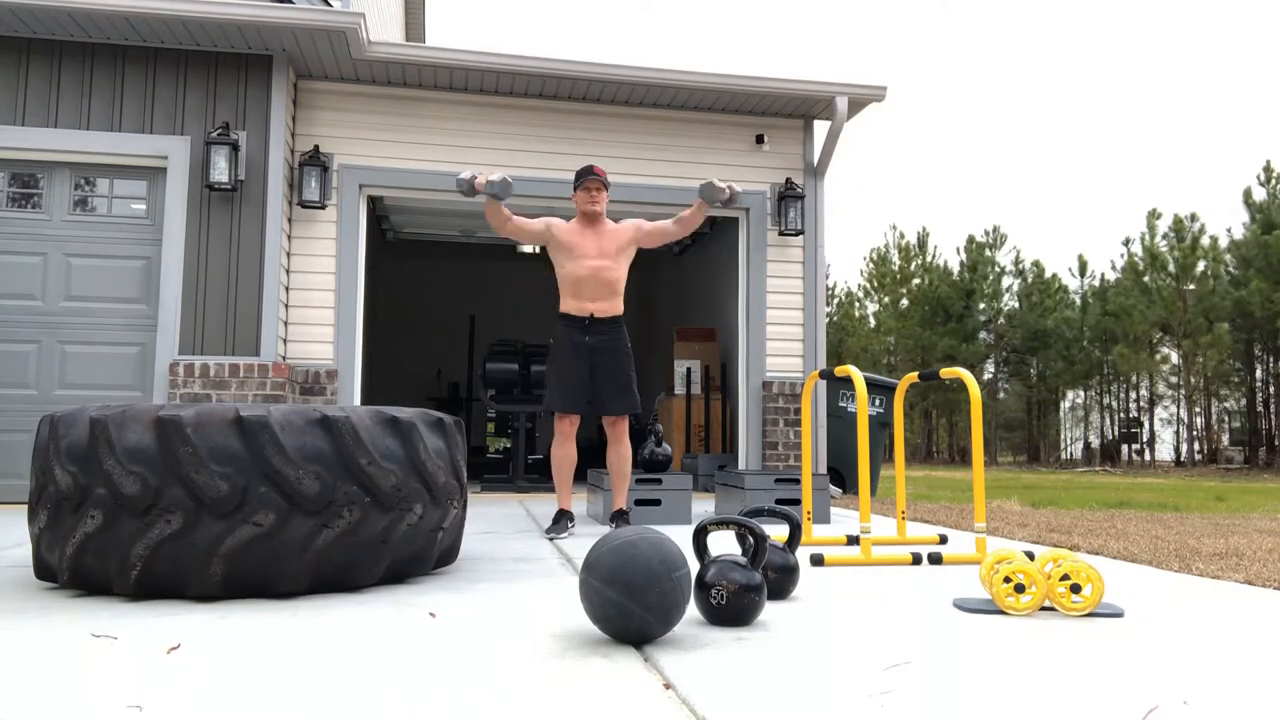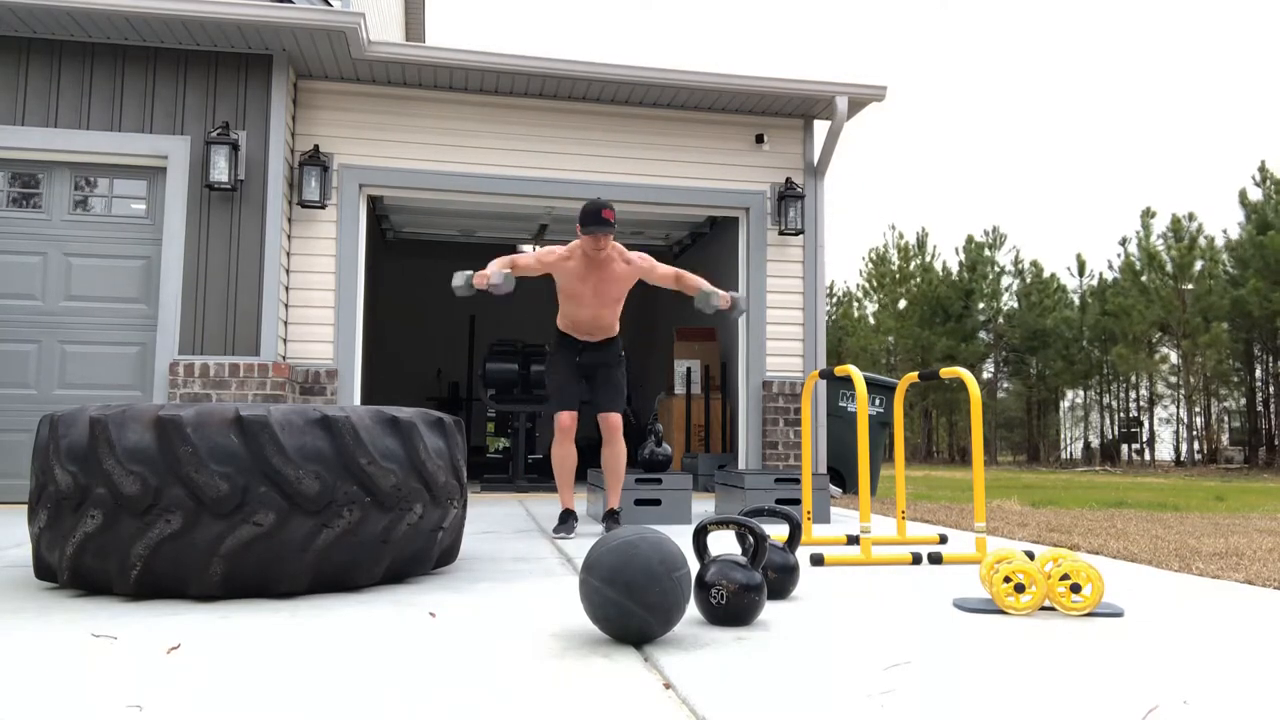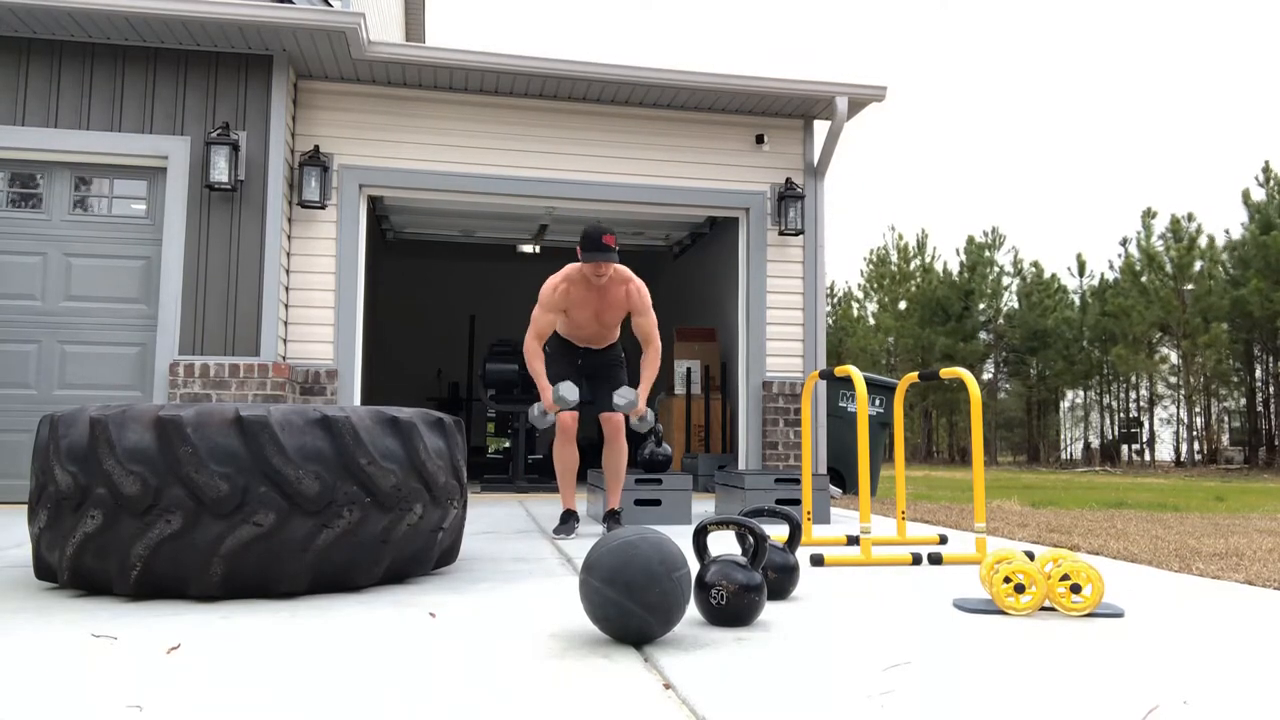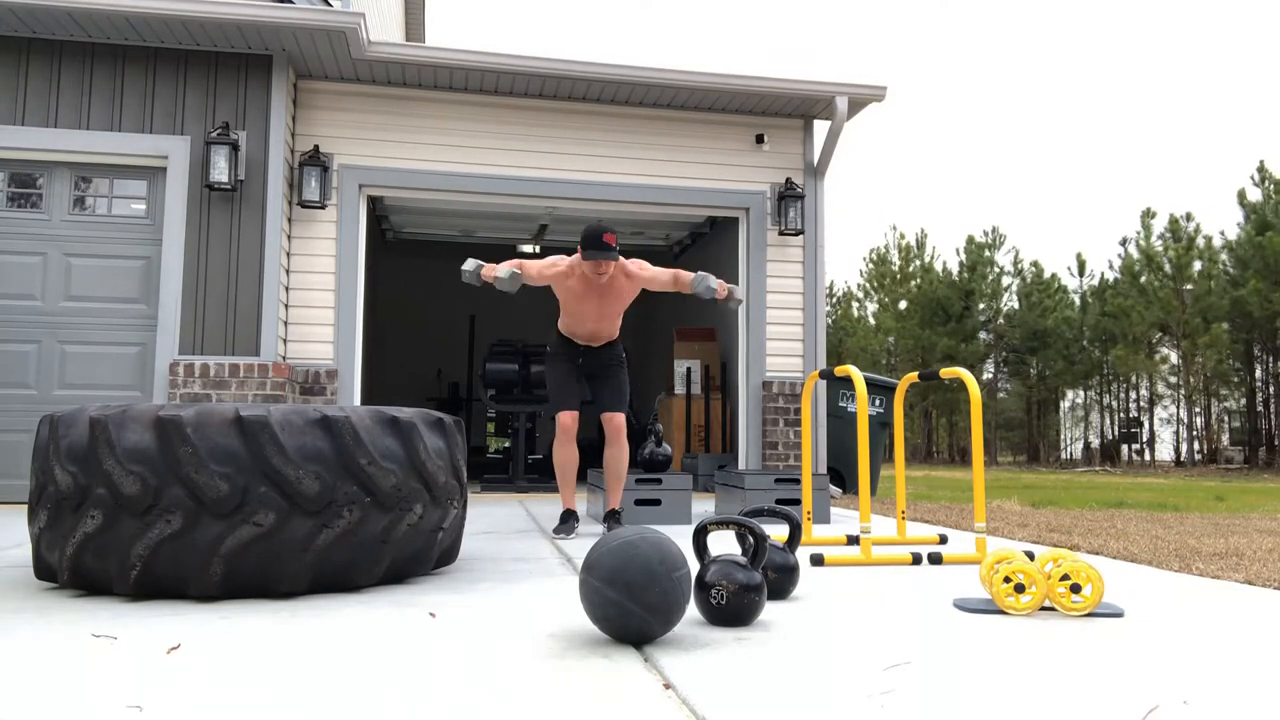
dt=0.3s
person 1, frame 1
left shoulder: (629, 232)
right shoulder: (556, 231)
left elbow: (678, 226)
right elbow: (505, 225)
left wrist: (704, 202)
right wrist: (491, 197)
left hip: (611, 332)
right hip: (570, 331)
left knee: (618, 426)
right knee: (564, 425)
left ankle: (620, 512)
right ankle: (564, 512)
person 1, frame 2
left shoulder: (632, 262)
right shoulder: (559, 258)
left elbow: (677, 277)
right elbow: (510, 263)
left wrist: (712, 291)
right wrist: (489, 273)
left hip: (607, 350)
right hip: (566, 349)
left knee: (612, 425)
right knee: (564, 425)
left ankle: (613, 511)
right ankle: (568, 511)
person 1, frame 3
left shoulder: (633, 288)
right shoulder: (558, 286)
left elbow: (652, 345)
right elbow: (533, 340)
left wrist: (642, 395)
right wrist: (544, 391)
left hip: (607, 354)
right hip: (564, 351)
left knee: (615, 425)
right knee: (565, 424)
left ankle: (613, 512)
right ankle: (569, 512)
person 1, frame 4
left shoulder: (634, 273)
right shoulder: (560, 271)
left elbow: (675, 278)
right elbow: (518, 266)
right wrist: (495, 270)
left hip: (608, 351)
right hip: (566, 350)
left knee: (616, 425)
right knee: (566, 424)
left ankle: (613, 512)
right ankle: (568, 511)
